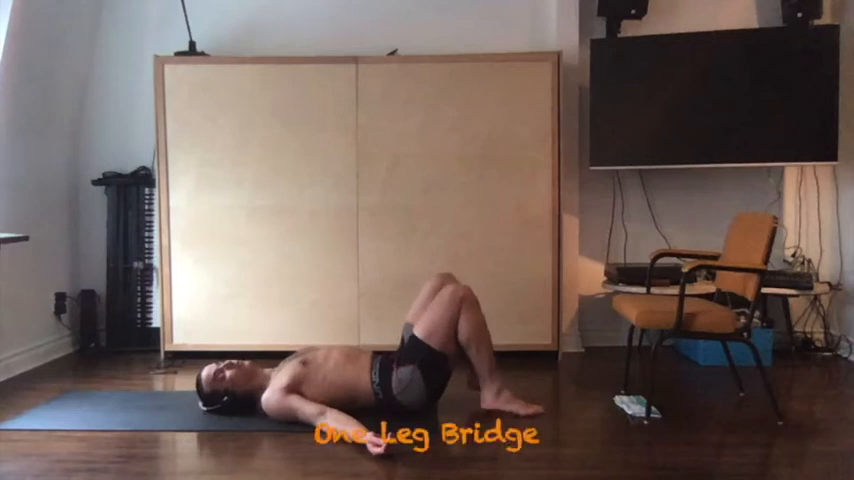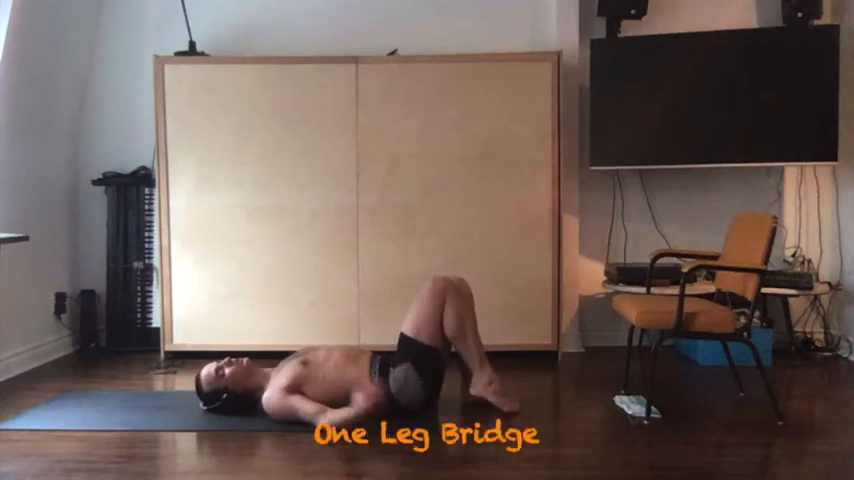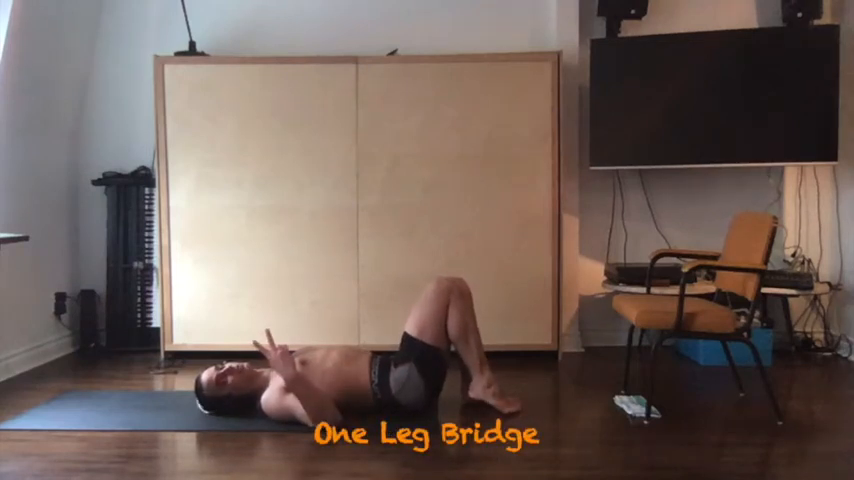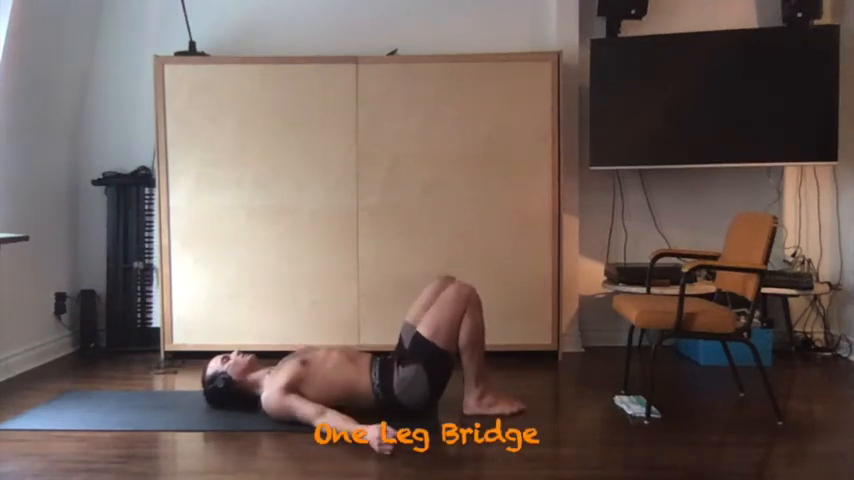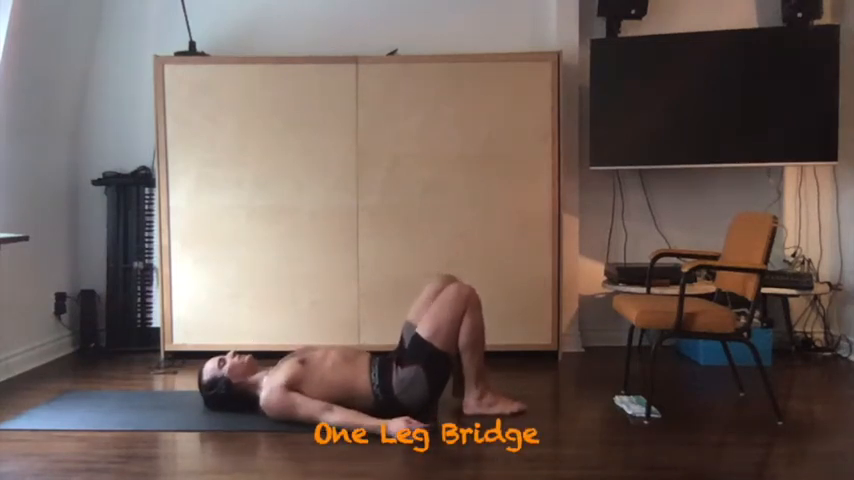
dt=1s
person 1, frame 1
left shoulder: (279, 374)
right shoulder: (273, 400)
right elbow: (322, 415)
right wrist: (366, 437)
left hip: (395, 365)
right hip: (405, 385)
left knee: (443, 281)
right knee: (459, 295)
left ankle: (477, 375)
right ankle: (494, 391)
person 1, frame 2
left shoulder: (280, 373)
right shoulder: (274, 399)
right elbow: (326, 416)
right wrist: (356, 410)
left hip: (393, 369)
right hip: (403, 383)
left knee: (456, 286)
right knee: (441, 287)
left ankle: (474, 387)
right ankle: (483, 380)
person 1, frame 3
left shoulder: (274, 377)
right shoulder: (272, 399)
right elbow: (329, 420)
right wrist: (292, 379)
left hip: (395, 371)
right hip: (405, 384)
left knee: (454, 288)
right knee: (446, 289)
left ankle: (472, 385)
right ankle: (483, 383)
person 1, frame 4
left shoulder: (278, 374)
right shoulder: (272, 398)
right elbow: (321, 416)
right wrist: (366, 430)
left hip: (393, 366)
right hip: (404, 385)
left knee: (446, 284)
right knee: (463, 295)
left ankle: (479, 382)
right ankle: (476, 397)
person 1, frame 5
left shoulder: (276, 375)
right shoulder: (272, 398)
right elbow: (327, 413)
right wrist: (386, 425)
left hip: (393, 365)
right hip: (402, 385)
left knee: (446, 284)
right knee: (463, 295)
left ankle: (462, 386)
right ankle: (477, 397)
